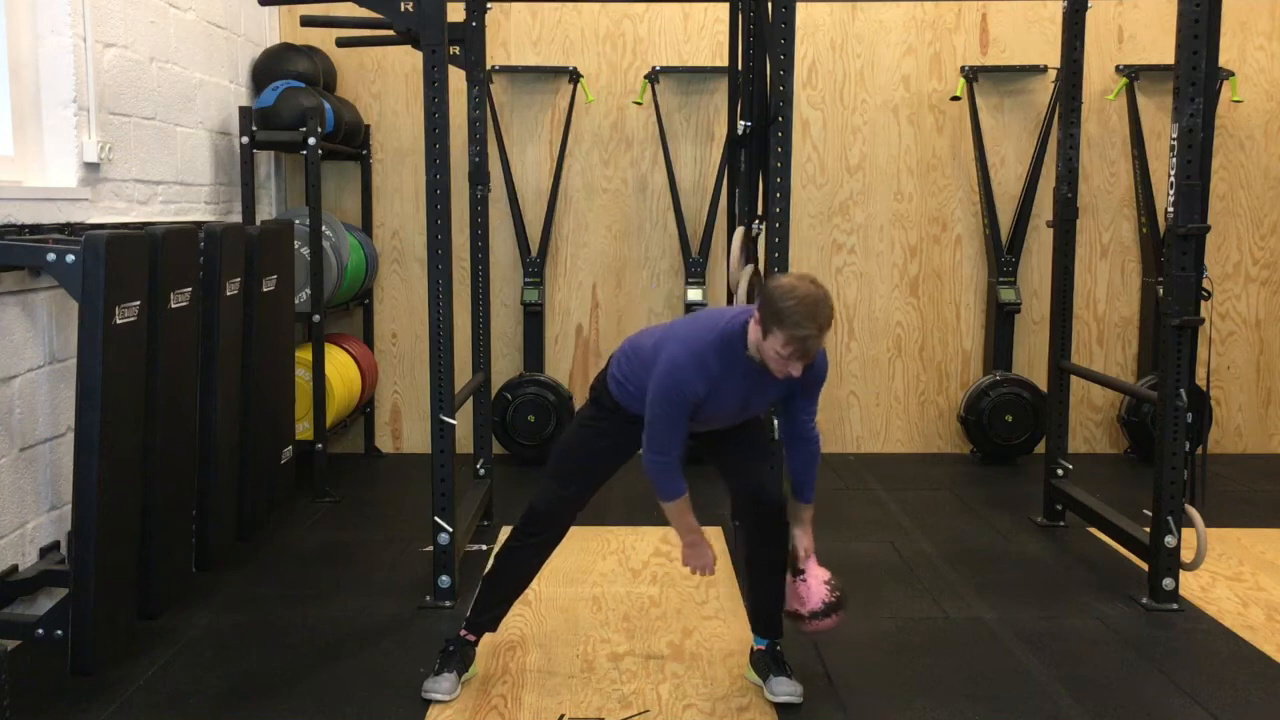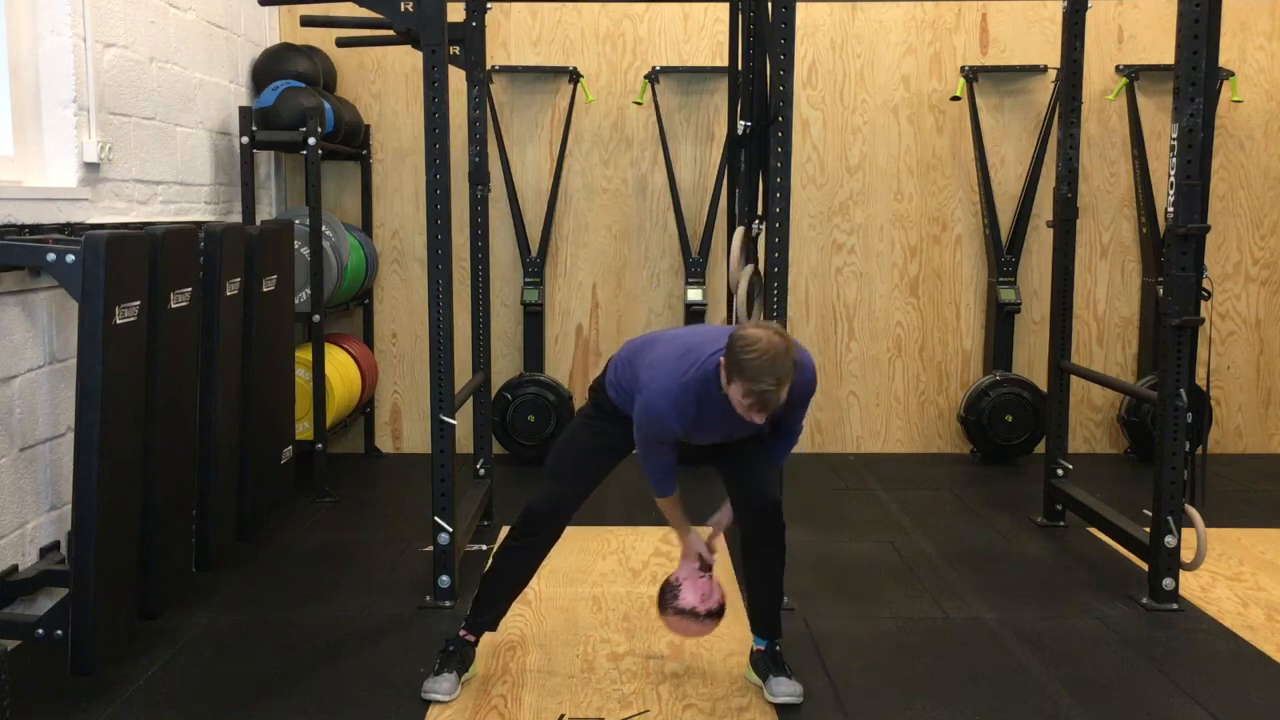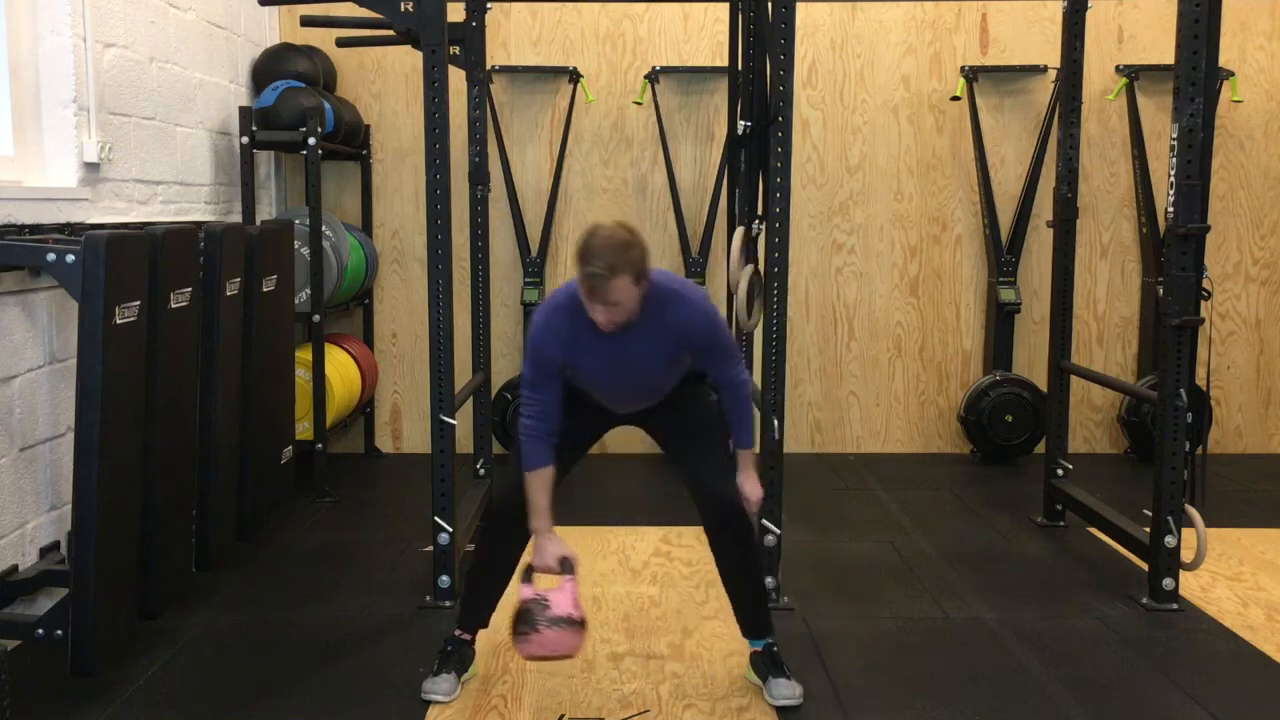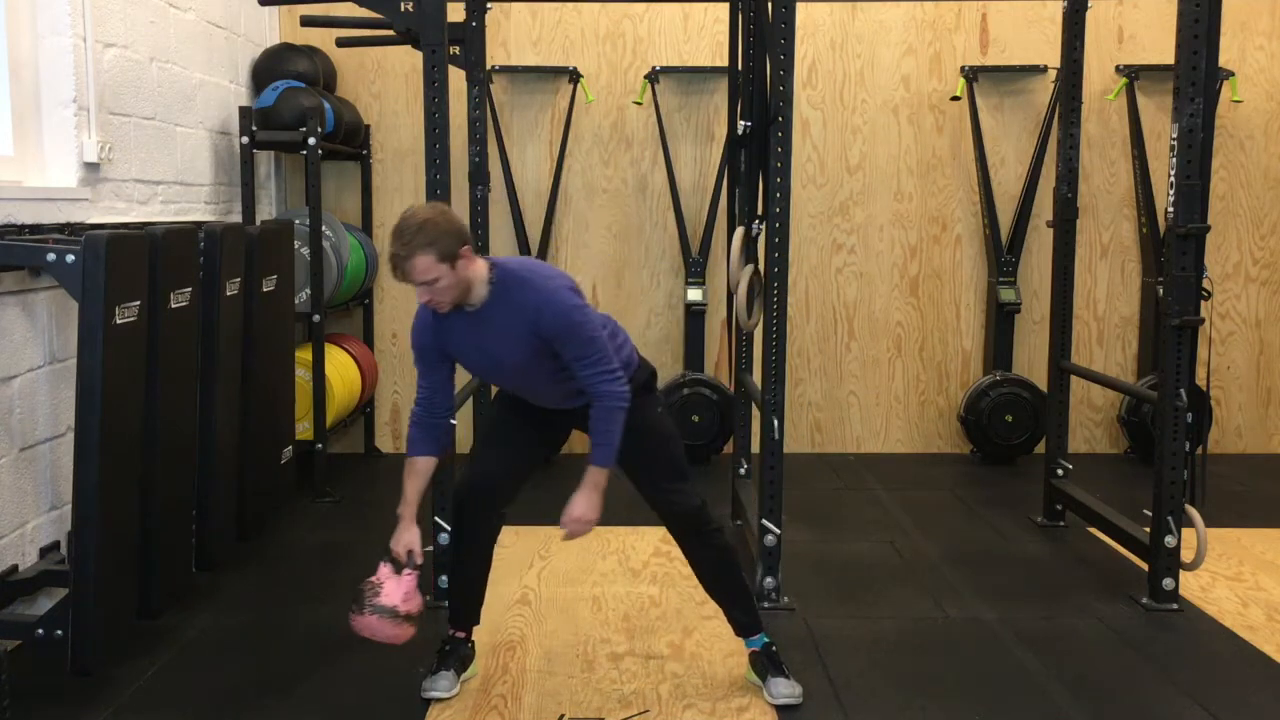
dt=0.5s
person 1, frame 1
left shoulder: (807, 359)
right shoulder: (692, 352)
left elbow: (801, 436)
right elbow: (661, 458)
left wrist: (802, 523)
right wrist: (693, 539)
right hip: (628, 404)
left knee: (765, 504)
right knee: (549, 512)
left ankle: (766, 650)
right ankle: (466, 641)
person 1, frame 2
left shoulder: (798, 372)
right shoulder: (668, 392)
left elbow: (786, 433)
right elbow: (658, 470)
left wrist: (745, 492)
right wrist: (684, 534)
right hip: (624, 401)
left knee: (764, 508)
right knee: (547, 510)
left ankle: (766, 650)
right ankle: (464, 641)
person 1, frame 3
left shoulder: (689, 307)
right shoulder: (553, 320)
left elbow: (734, 382)
right elbow: (536, 427)
left wrist: (745, 467)
right wrist: (543, 532)
left hip: (674, 398)
right hip: (581, 402)
left knee: (724, 504)
right knee: (512, 505)
left ankle: (763, 649)
right ankle: (462, 642)
person 1, frame 4
left shoulder: (543, 292)
right shoulder: (433, 323)
left elbow: (610, 390)
right elbow: (430, 416)
left wrist: (592, 489)
right wrist: (408, 516)
left hip: (620, 392)
right hip: (530, 402)
left knee: (683, 511)
right knee: (474, 497)
left ankle: (759, 646)
right ankle: (459, 641)
